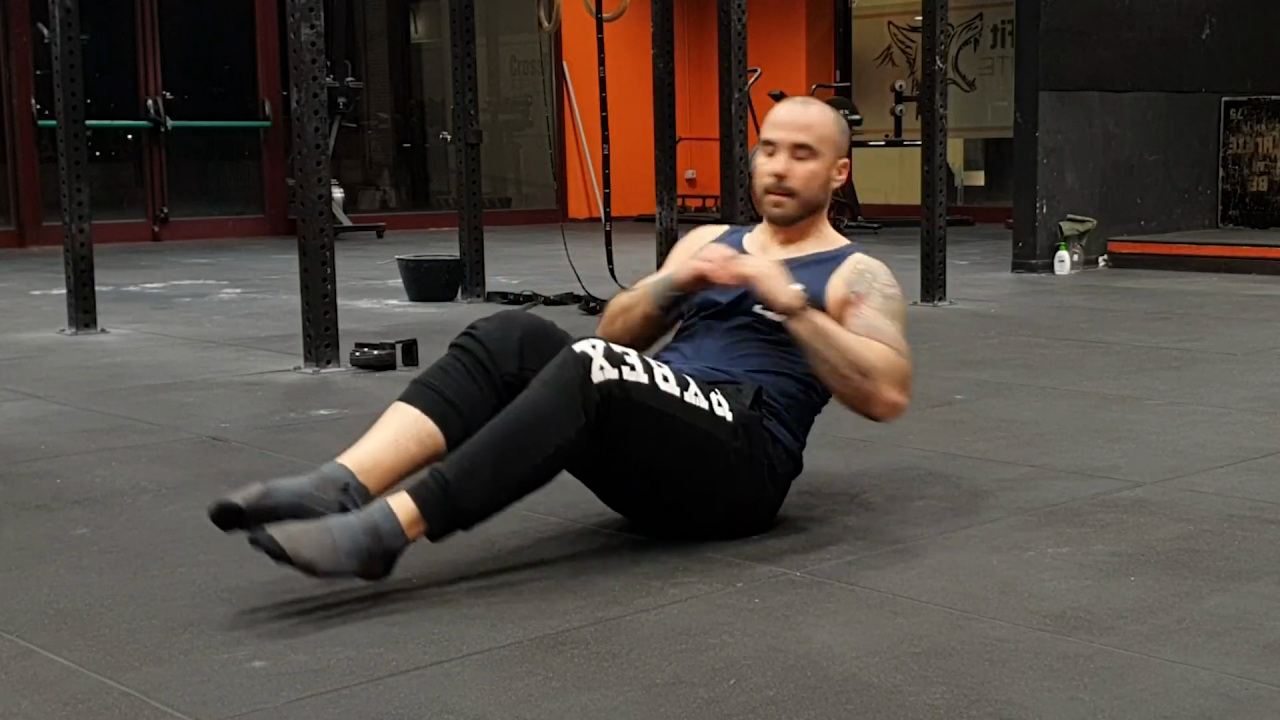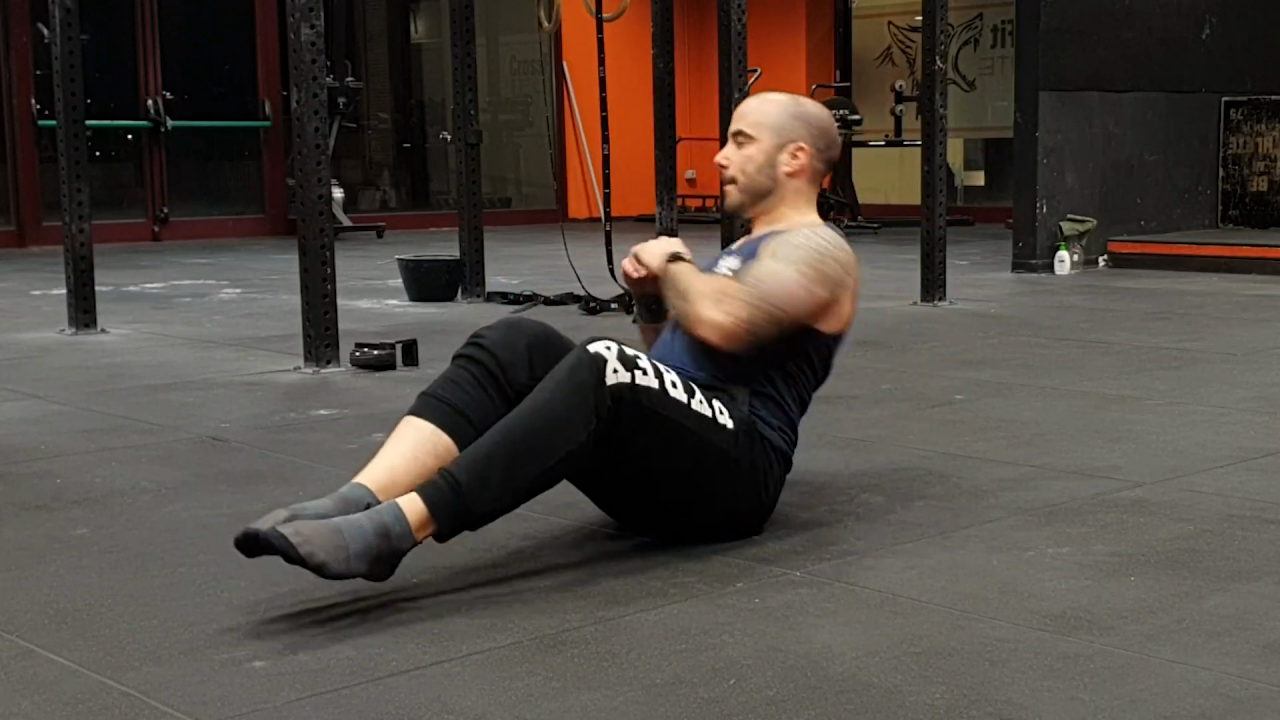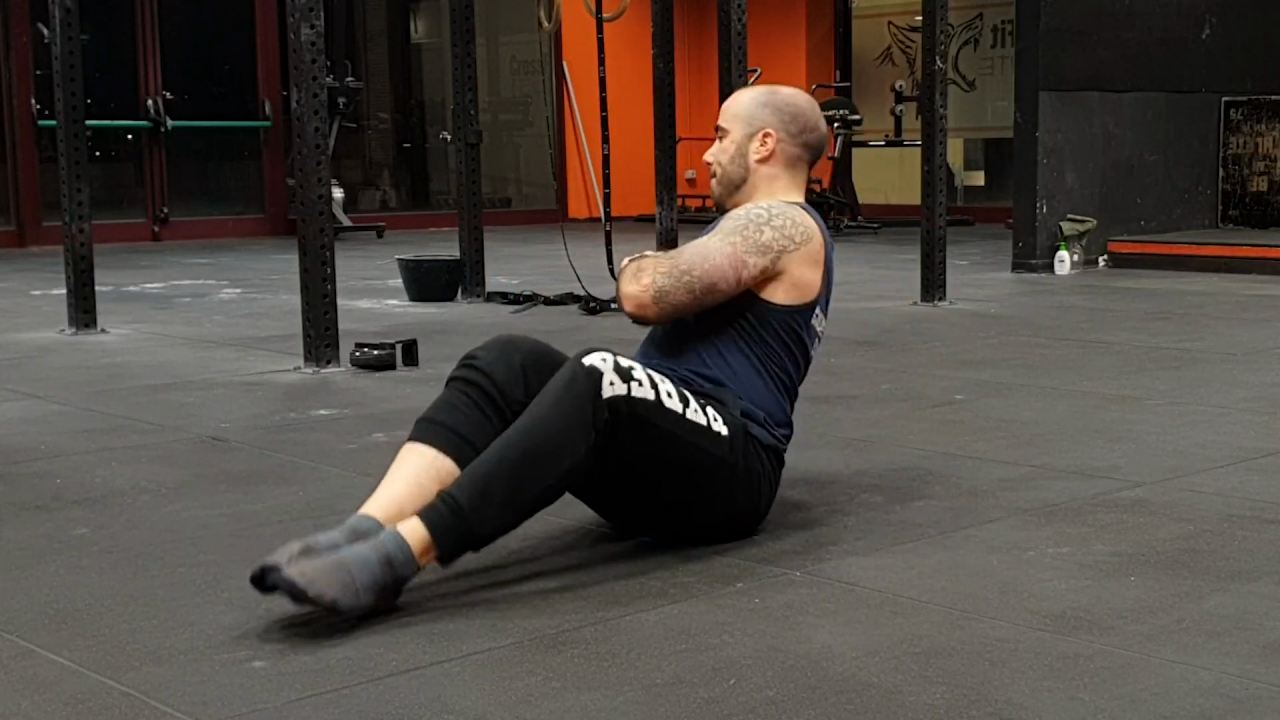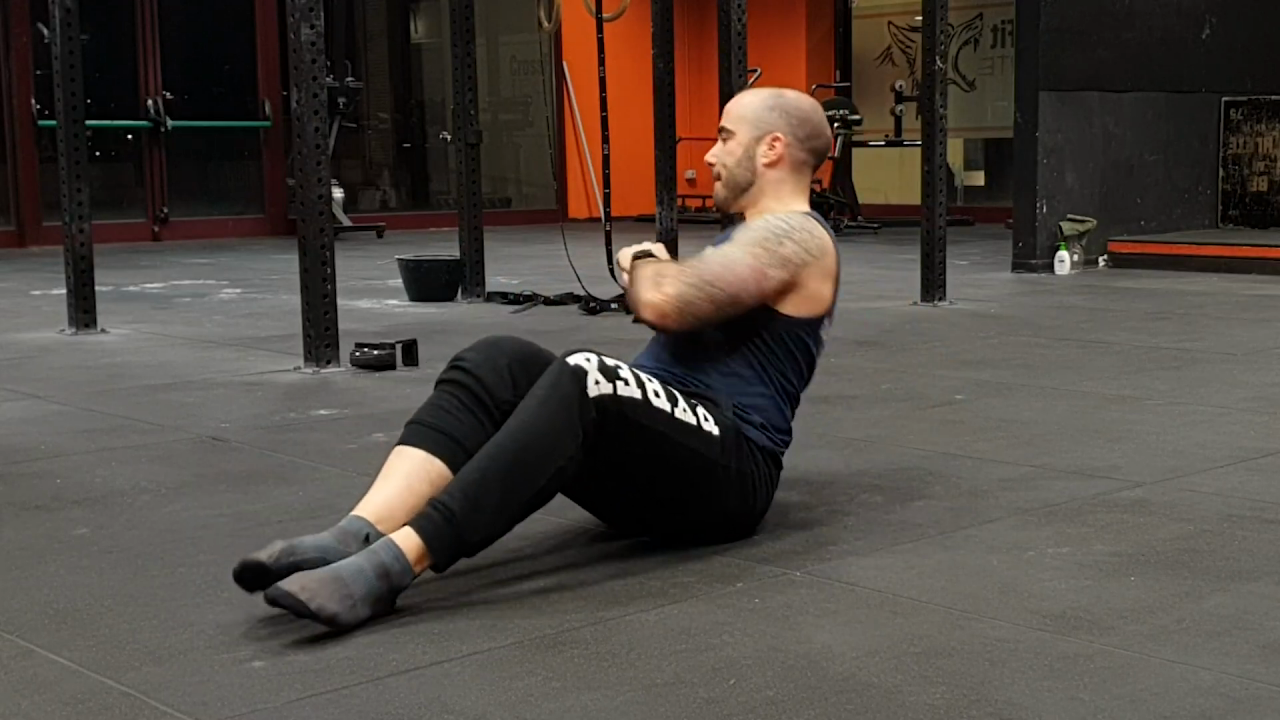
dt=0.2s
person 1, frame 1
left shoulder: (856, 276)
right shoulder: (712, 241)
left elbow: (887, 396)
right elbow: (614, 331)
left wrist: (787, 300)
right wrist: (678, 282)
left hip: (738, 464)
right hip: (652, 454)
left knee: (594, 370)
right knee: (512, 338)
left ankle: (387, 528)
right ankle: (338, 489)
person 1, frame 2
left shoulder: (815, 251)
right shoulder: (747, 248)
left elbow: (721, 324)
left wrist: (670, 263)
right wrist: (655, 284)
left hip: (730, 468)
right hip: (649, 451)
left knee: (604, 368)
right knee: (517, 344)
left ankle: (394, 529)
right ankle: (355, 504)
person 1, frame 3
left shoulder: (778, 225)
right shoulder: (757, 235)
left elbow: (643, 297)
left wrist: (641, 265)
right wrist: (657, 273)
left hip: (726, 468)
right hip: (648, 453)
left knee: (600, 377)
right knee: (510, 363)
left ankle: (400, 551)
right ankle: (366, 532)
person 1, frame 4
left shoulder: (793, 238)
right shoulder: (758, 245)
left elbow: (664, 303)
left wrist: (645, 262)
right wrist: (648, 276)
left hip: (725, 472)
right hip: (643, 452)
left knee: (586, 379)
right knee: (499, 362)
left ankle: (393, 562)
right ankle: (356, 534)
